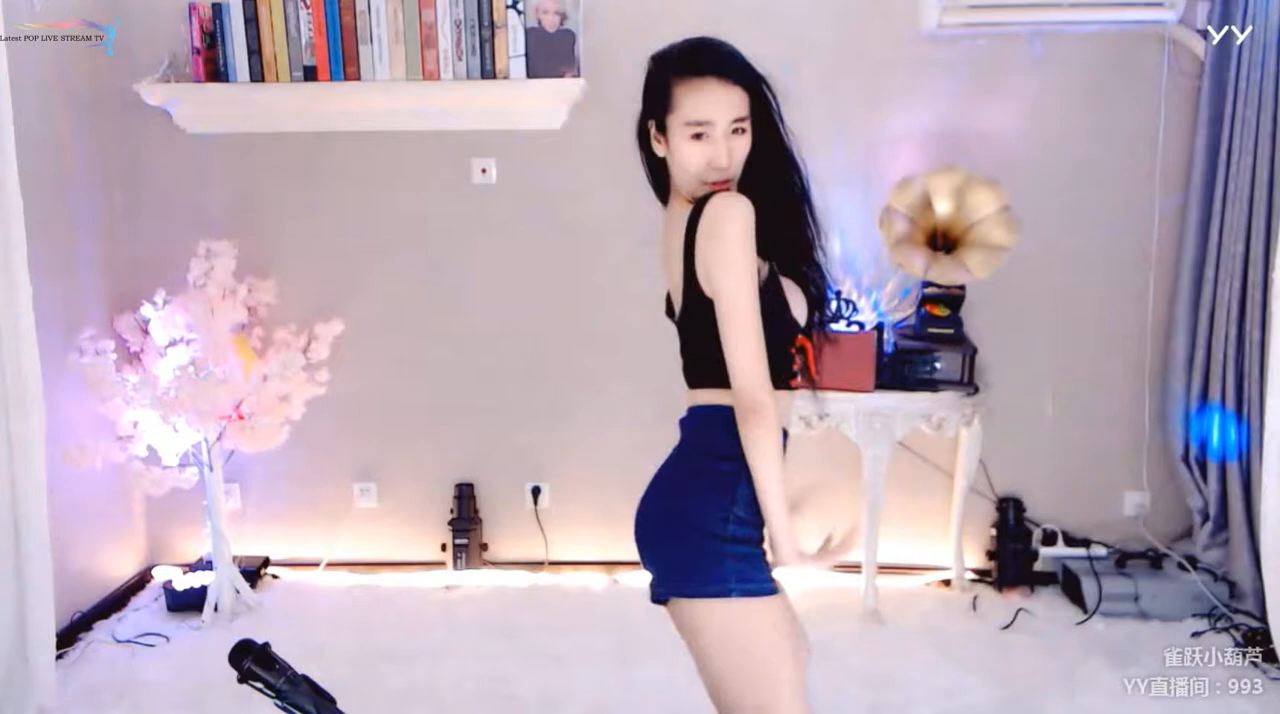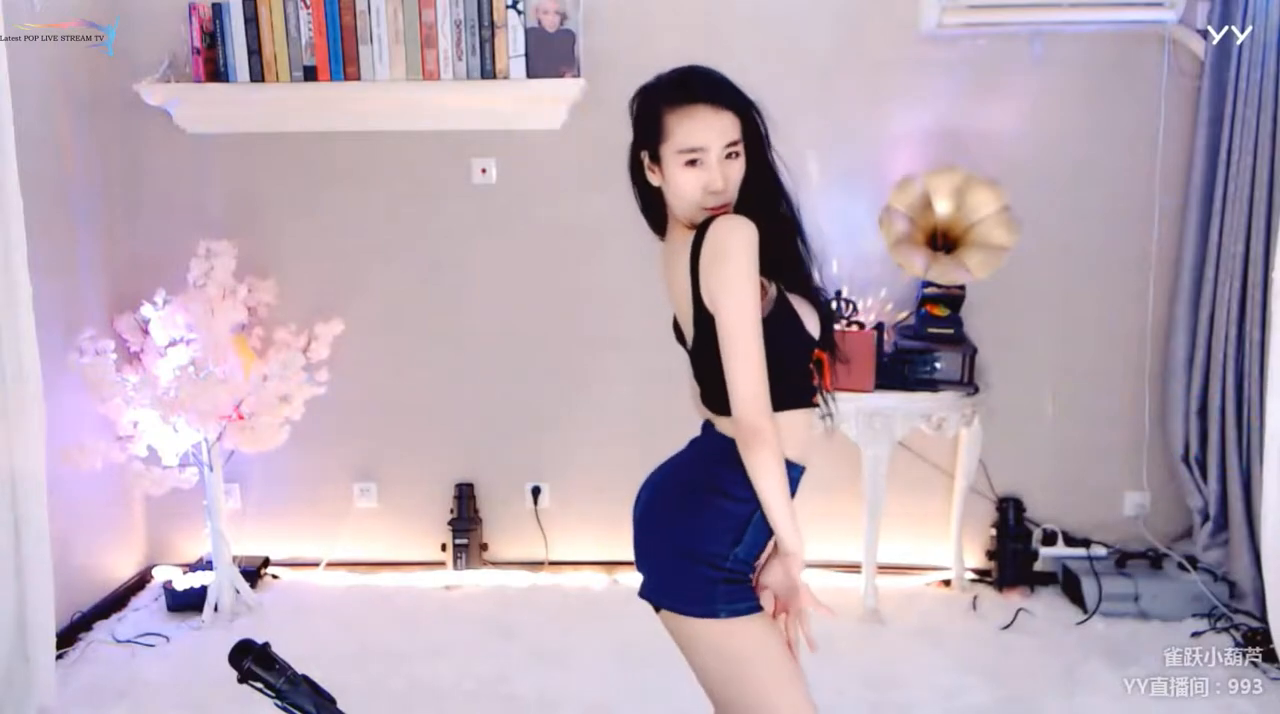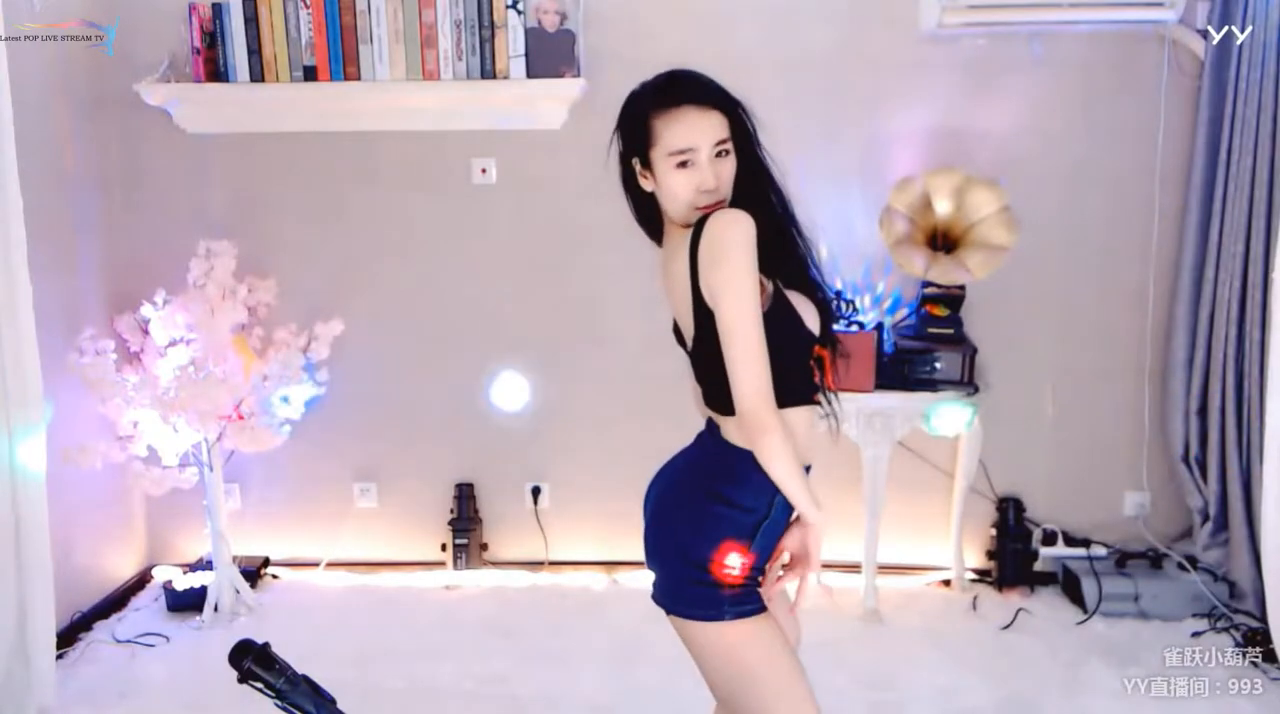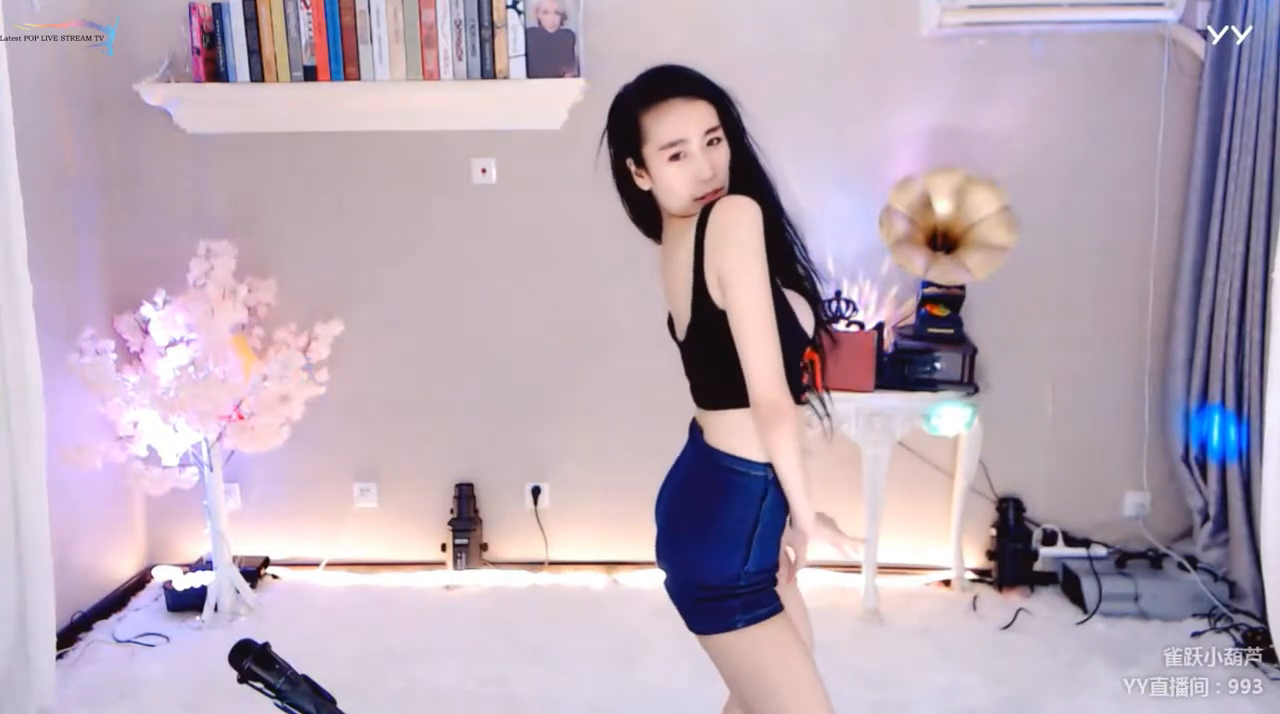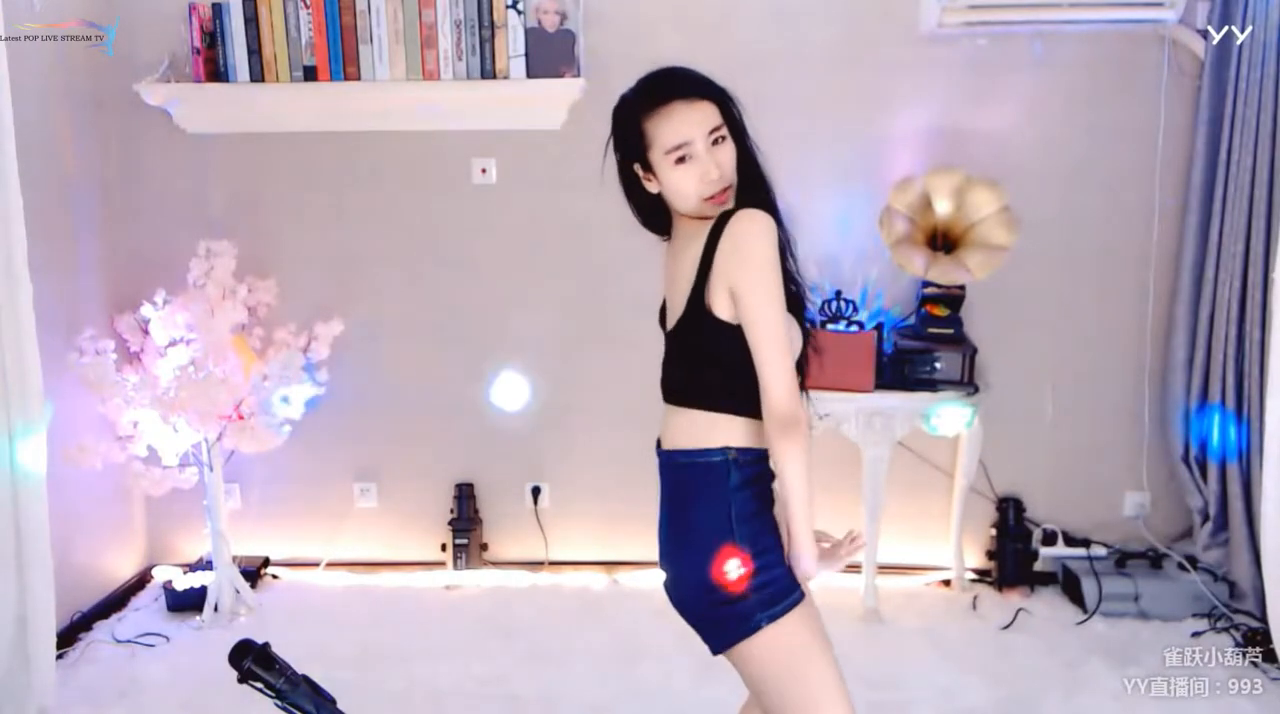
dt=0.4s
person 1, frame 1
left shoulder: (685, 215)
right shoulder: (729, 211)
right elbow: (752, 394)
right wrist: (781, 528)
left hip: (703, 491)
right hip: (717, 503)
person 1, frame 2
left shoulder: (682, 243)
right shoulder: (733, 234)
right elbow: (753, 421)
right wrist: (791, 547)
left hip: (698, 505)
right hip: (707, 529)
person 1, frame 3
left shoulder: (681, 244)
right shoulder: (730, 229)
right elbow: (757, 415)
right wrist: (811, 515)
left hip: (706, 498)
right hip: (715, 526)
left knee: (777, 646)
person 1, frame 4
left shoulder: (679, 239)
right shoulder: (735, 216)
right elbow: (771, 398)
right wrist: (808, 517)
left hip: (709, 492)
right hip: (730, 512)
person 1, frame 5
left shoulder: (688, 239)
right shoulder: (748, 229)
right elbow: (783, 410)
right wrist: (803, 543)
left hip: (707, 499)
right hip: (723, 511)
